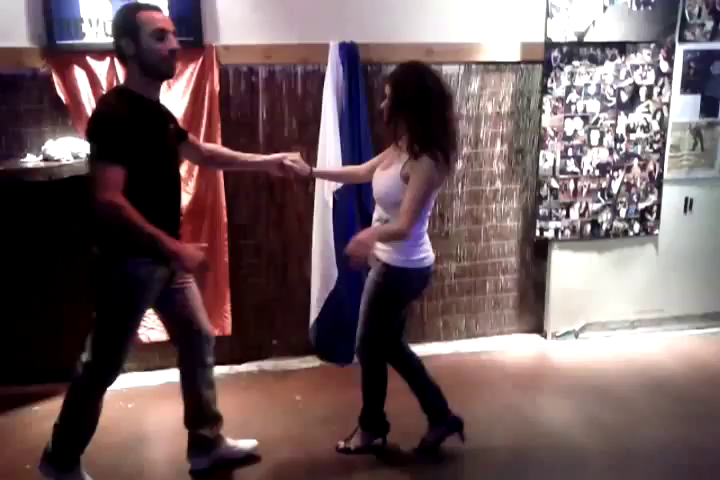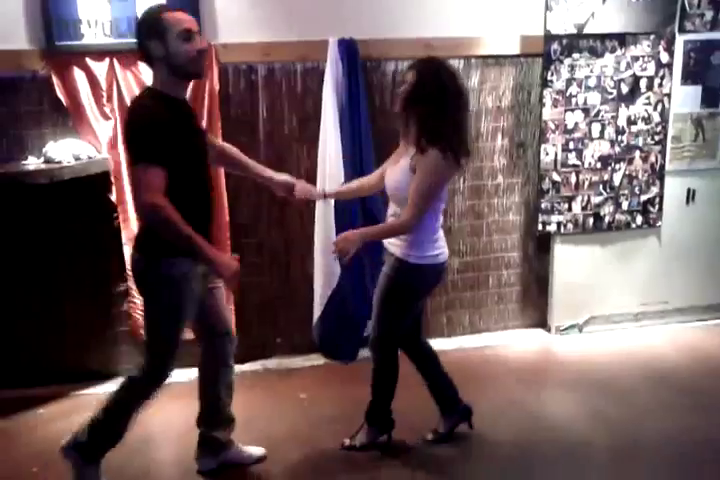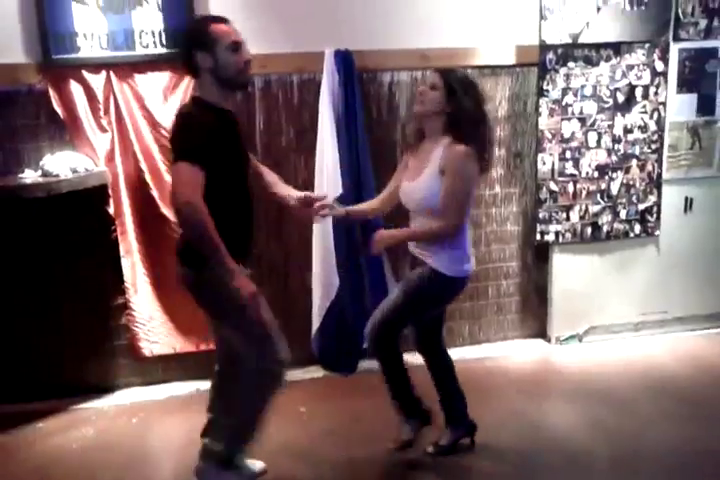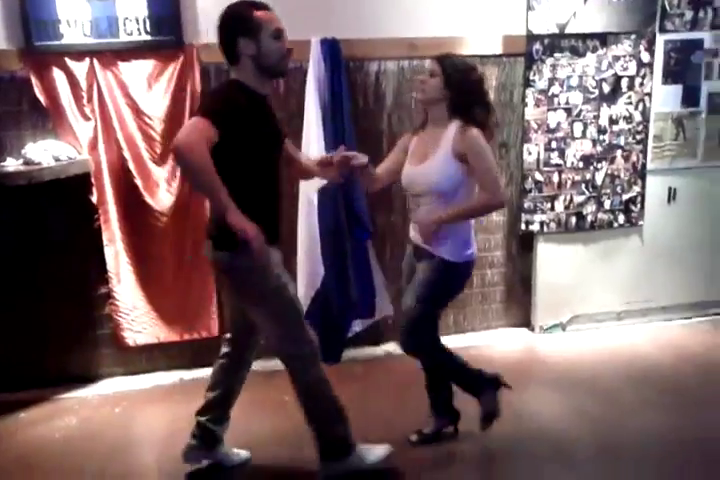
dt=0.2s
person 1, frame 1
left shoulder: (156, 110)
right shoulder: (113, 113)
left elbow: (198, 151)
right elbow: (108, 200)
left wrist: (263, 162)
right wrist: (175, 247)
left hip: (164, 258)
right hip: (128, 261)
left knee: (198, 341)
right knee: (103, 365)
person 1, frame 2
left shoulder: (180, 108)
right shoulder: (148, 114)
left elbow: (215, 148)
right elbow: (153, 203)
left wrist: (270, 177)
right wrist: (213, 255)
left hip: (191, 257)
right hip: (167, 261)
left knee: (222, 343)
right knee: (158, 366)
person 1, frame 3
left shoulder: (220, 117)
right shoulder: (196, 122)
left elbow: (246, 165)
right elbow: (185, 200)
left wrist: (286, 193)
right wrist: (233, 272)
left hip: (223, 264)
right hip: (216, 269)
left knee: (236, 359)
right knee: (267, 361)
person 1, frame 4
left shoulder: (255, 102)
right shoulder: (228, 102)
left elbow: (287, 152)
right elbow: (185, 145)
left wrist: (323, 165)
right wrist: (232, 214)
left hip: (244, 249)
right hip: (246, 251)
left knee: (239, 343)
right knee: (300, 349)
left ankle: (204, 441)
right ankle: (339, 453)
person 2, frame 1
left shoulder: (426, 161)
right shoulder: (403, 147)
left elbow: (403, 226)
right elbow: (364, 172)
left wrist: (371, 235)
right wrist: (312, 171)
left hip: (400, 268)
right hip: (394, 263)
left knee: (369, 346)
right knee: (389, 344)
left ankle: (371, 426)
right ankle: (440, 417)
person 2, frame 2
left shoulder: (434, 153)
right shoulder: (412, 141)
left elbow: (409, 220)
right elbow: (376, 181)
left wrist: (358, 236)
right wrist: (324, 192)
left hip: (415, 261)
right hip: (406, 257)
left knee: (382, 341)
right knee: (407, 338)
left ankle: (377, 423)
right ankle: (454, 409)
person 2, frame 3
left shoulder: (458, 154)
right shoulder: (414, 153)
left elbow: (452, 224)
right elbow: (383, 203)
left wrist: (398, 235)
right wrist: (343, 210)
left hip: (445, 269)
right hip: (424, 263)
left knee: (378, 333)
right knee: (430, 345)
left ankle: (414, 414)
right ankle: (460, 425)
person 2, frame 4
left shoulder: (467, 137)
right shoulder: (413, 139)
left elbow: (496, 196)
right elbow: (376, 182)
left wrist: (444, 216)
right wrist: (361, 166)
left hip: (449, 258)
right hip: (418, 252)
left knee: (414, 337)
right knee: (419, 337)
left ankle: (483, 385)
right ankle: (444, 416)
